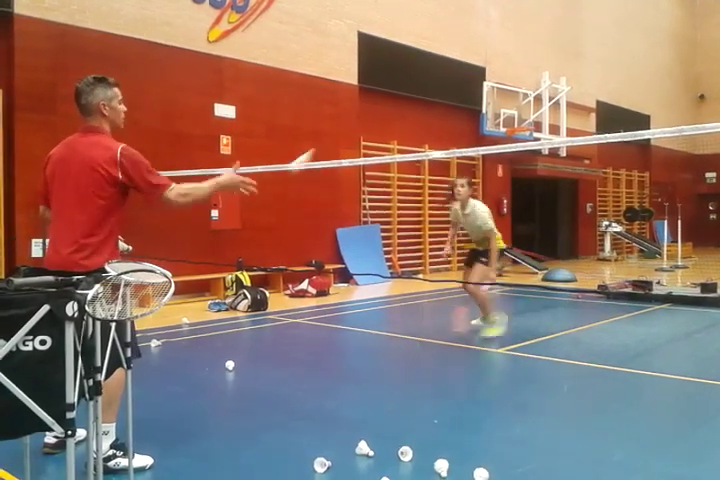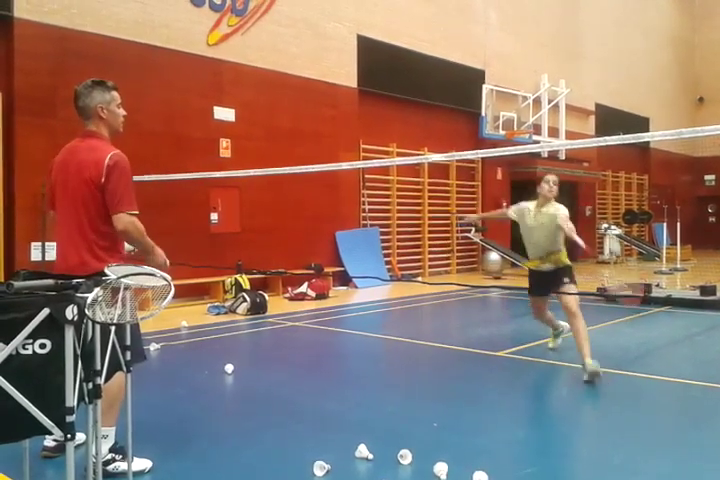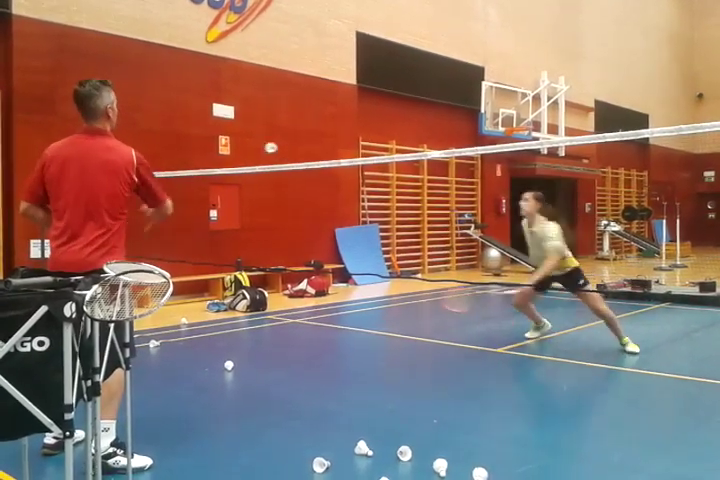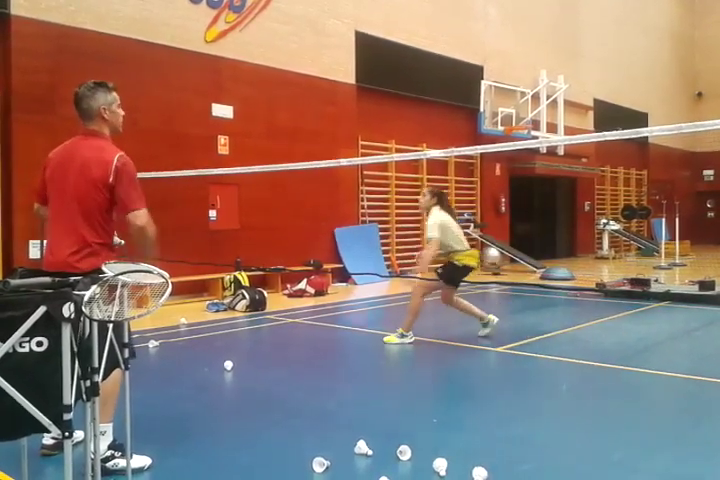
dt=0.7s
person 1, frame 1
left shoulder: (57, 153)
right shoulder: (117, 154)
left elbow: (45, 212)
right elbow: (174, 194)
right wrist: (220, 182)
left hip: (58, 268)
right hip: (93, 271)
right knee: (114, 358)
left ankle: (55, 430)
right ankle: (106, 447)
person 1, frame 2
left shoulder: (62, 157)
right shoulder: (111, 159)
right elbow: (124, 223)
right wrist: (152, 252)
left hip: (67, 273)
right hip: (102, 275)
right knee: (117, 362)
left ankle: (57, 434)
right ankle: (106, 451)
person 1, frame 3
left shoulder: (53, 154)
right shoulder: (129, 158)
left elbow: (28, 208)
right elbow: (164, 209)
right wrist: (147, 211)
left hip: (61, 270)
right hip: (102, 272)
right knee: (113, 359)
left ankle: (54, 432)
right ankle: (107, 446)
person 1, frame 4
left shoulder: (56, 155)
right shoulder: (115, 160)
left elbow: (41, 209)
right elbow: (140, 223)
right wrist: (148, 262)
left hip: (56, 270)
right hip: (94, 272)
right knee: (110, 360)
left ankle: (54, 432)
right ankle: (104, 448)
person 2, frame 1
left shoulder: (480, 210)
right shoulder: (456, 207)
left elbow: (493, 238)
right elbow: (455, 225)
left wrist: (492, 268)
right wrist: (449, 244)
left hip: (490, 247)
right hip: (477, 245)
left knee: (473, 285)
right knee: (467, 284)
left ankle: (494, 320)
right ankle: (487, 317)
person 2, frame 2
left shoulder: (559, 210)
right shoulder: (525, 208)
left elbow: (566, 224)
right elbow: (504, 213)
left wrist: (571, 232)
right wrist: (480, 216)
left hip: (558, 265)
right hip: (536, 267)
left knee: (572, 309)
right knee: (539, 314)
left ankle: (588, 363)
right ankle: (559, 327)
person 2, frame 3
left shoulder: (549, 229)
right shoulder: (525, 223)
left elbow: (553, 260)
left wrist: (533, 280)
left hip: (566, 269)
right hip: (544, 270)
left knee: (599, 309)
right knee: (519, 301)
left ankle: (624, 339)
right ankle: (541, 325)
person 2, frame 4
left shoulder: (434, 219)
right shoulder: (440, 215)
left elbow: (433, 247)
left wrist: (423, 267)
right wrist: (430, 253)
left hip: (461, 261)
right hip: (462, 259)
left knee: (419, 289)
right knee: (447, 298)
left ankle: (405, 333)
right ankle: (486, 319)
